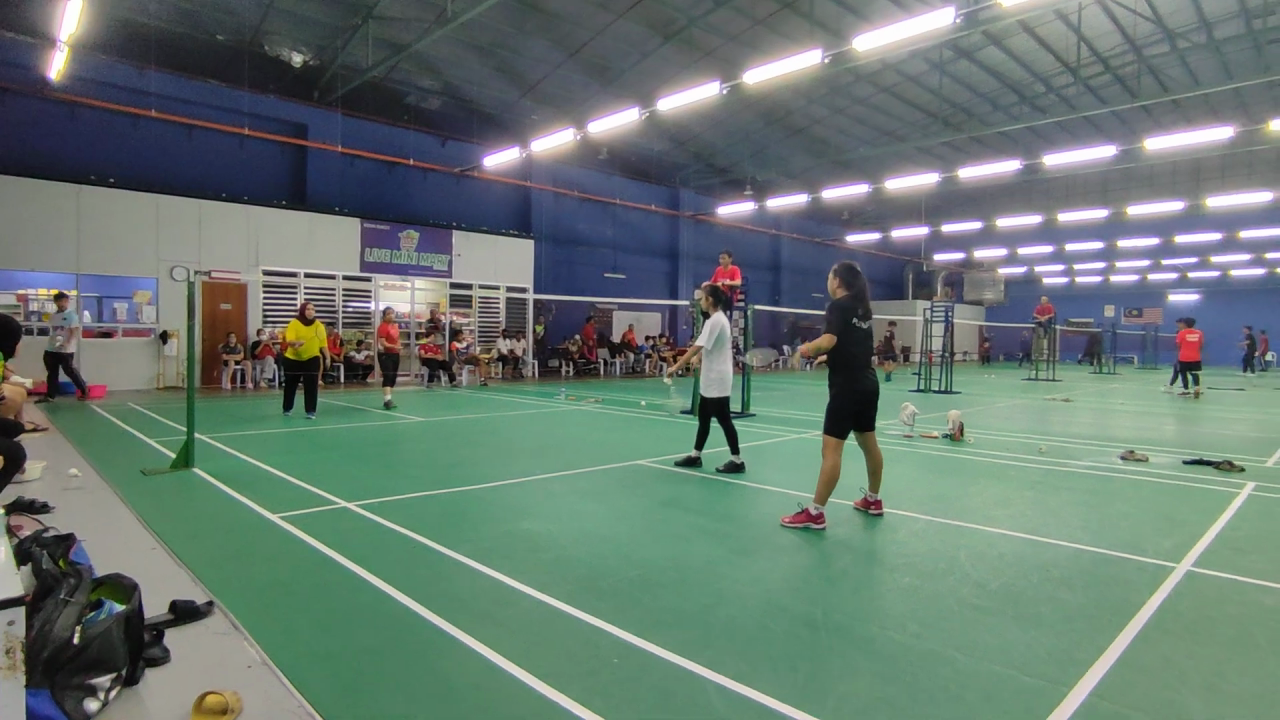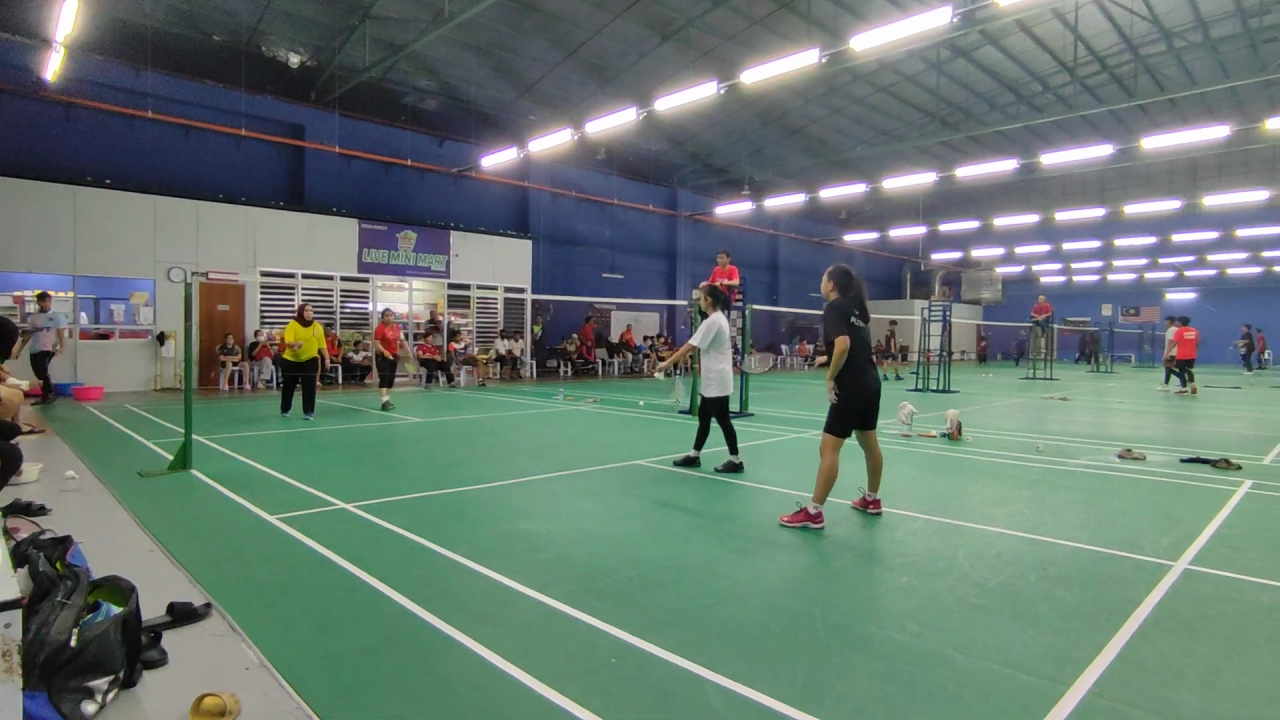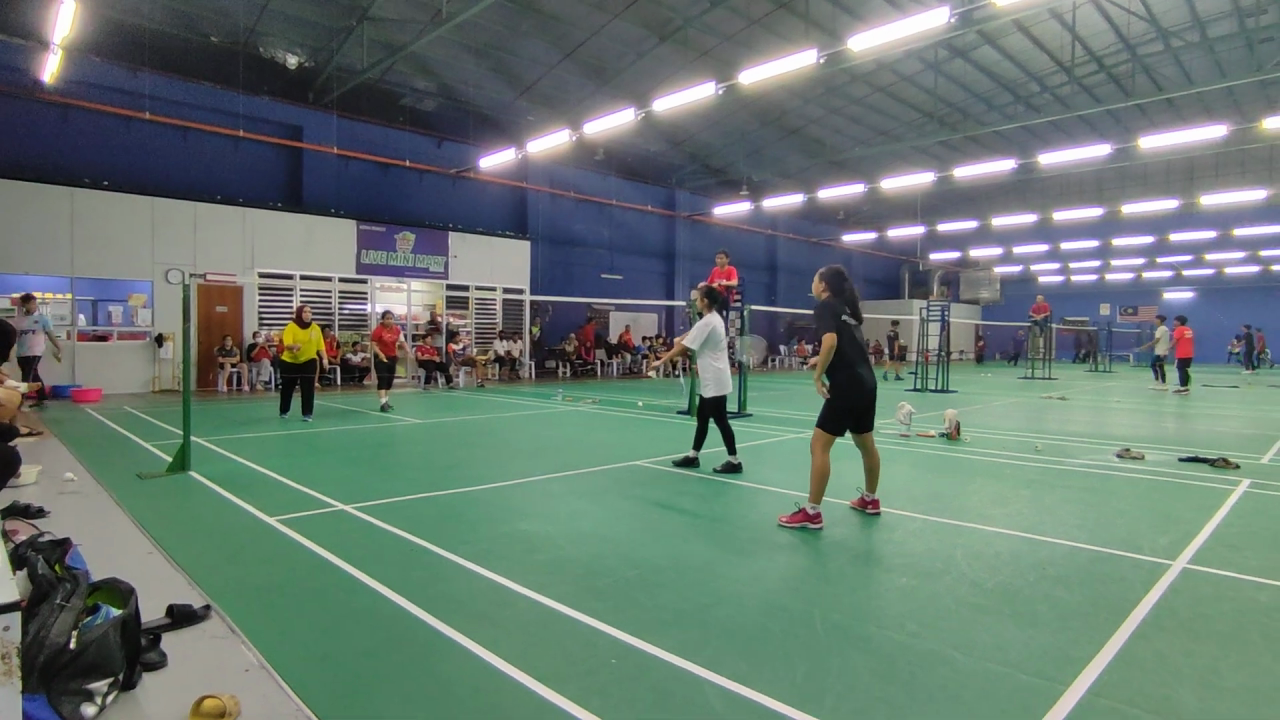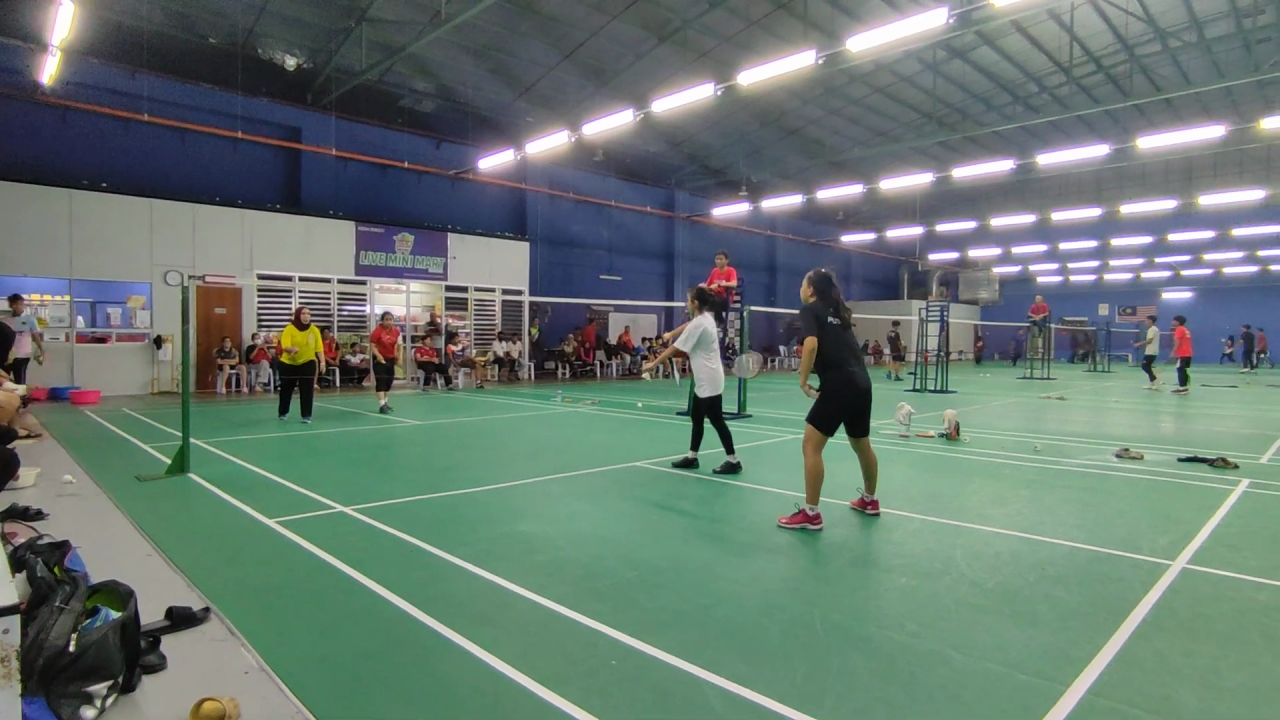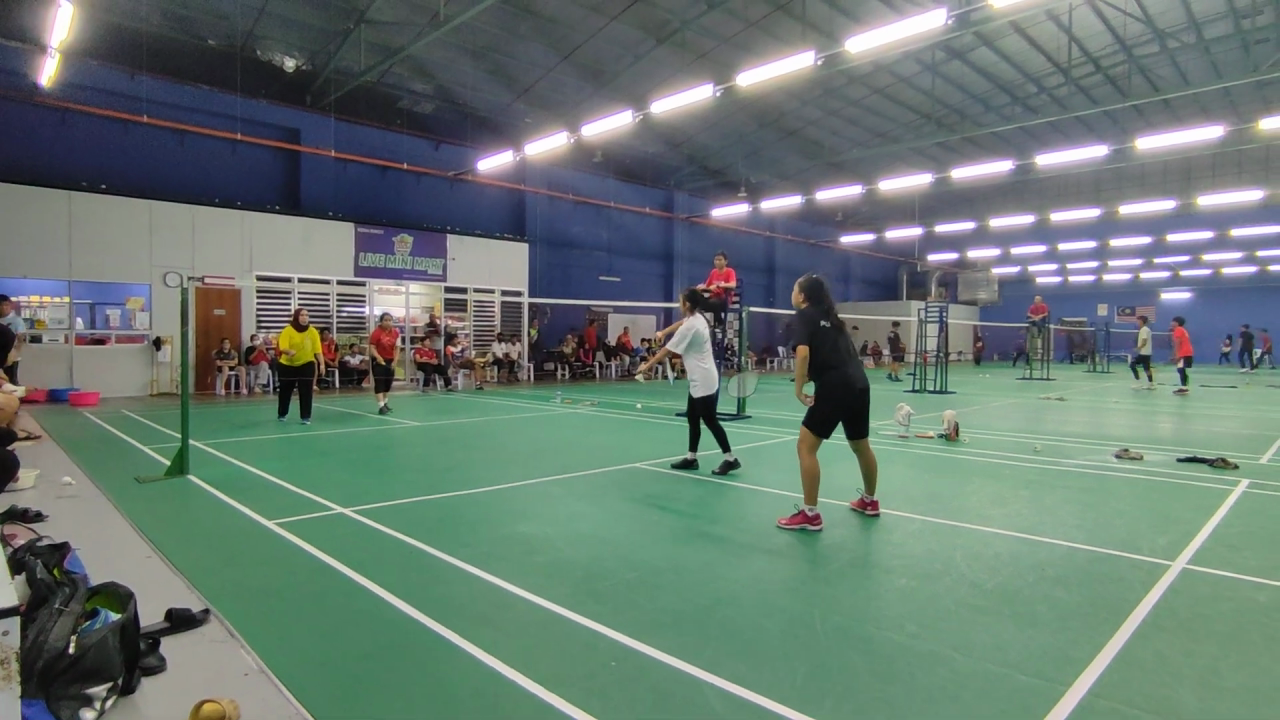
dt=0.2s
person 1, frame 1
left shoulder: (839, 306)
right shoulder: (861, 308)
left elbow: (828, 343)
left wrist: (804, 349)
right wrist: (833, 358)
left hip: (847, 387)
right hip: (868, 384)
left knee: (831, 450)
right knee: (868, 443)
left ankle: (815, 513)
right ankle: (873, 500)
person 1, frame 2
left shoulder: (834, 307)
right shoulder: (856, 308)
left elbow: (842, 345)
left wrist: (830, 378)
right wrist: (829, 360)
left hip: (852, 387)
right hip: (871, 384)
left knee: (829, 448)
right knee: (869, 442)
left ankle: (813, 512)
right ankle: (872, 499)
person 1, frame 3
left shoulder: (826, 306)
right shoulder: (848, 308)
left elbow: (830, 342)
left wrist: (818, 376)
right wrist: (823, 361)
left hip: (846, 386)
right hip: (867, 383)
left knee: (819, 446)
right knee: (866, 443)
left ankle: (812, 512)
right ankle: (870, 499)
person 1, frame 4
left shoulder: (811, 309)
right shoulder: (838, 312)
left elbow: (811, 345)
left wrist: (803, 380)
right wrist: (817, 366)
left hip: (838, 386)
right hip: (861, 384)
left knee: (811, 446)
right knee: (862, 445)
left ankle: (811, 513)
right ankle: (870, 500)
person 1, frame 5
left shoulder: (803, 316)
right shoulder: (830, 317)
left elbow: (803, 353)
left wrist: (798, 389)
right wrist: (811, 374)
left hip: (834, 388)
right hip: (859, 385)
left knee: (806, 447)
right knee: (861, 446)
left ankle: (810, 514)
right ankle: (869, 501)
person 2, frame 1
left shoulder: (714, 321)
right shoulder: (719, 318)
left elbow: (697, 347)
left wrist: (676, 366)
right wrist: (697, 358)
left hip: (717, 380)
right hip: (710, 380)
left knee: (723, 420)
right knee: (704, 418)
left ankle: (737, 461)
right ankle: (696, 456)
person 2, frame 2
left shoulder: (712, 322)
right shoulder: (718, 318)
left elbow: (691, 346)
left wrist: (667, 363)
right wrist: (685, 352)
left hip: (717, 381)
right hip: (712, 380)
left knee: (722, 419)
right knee: (704, 418)
left ankle: (735, 460)
right ankle: (694, 455)
person 2, frame 3
left shoulder: (707, 323)
right shoulder: (713, 318)
left elbow: (682, 347)
left wrist: (660, 362)
right wrist: (682, 338)
left hip: (715, 381)
right hip: (710, 380)
left knee: (720, 420)
right knee: (702, 418)
left ankle: (734, 461)
right ankle: (693, 456)
person 2, frame 4
left shoulder: (698, 325)
right shoulder: (705, 318)
left elbow: (674, 349)
left wrist: (653, 364)
left hip: (709, 381)
right hip: (703, 380)
left knee: (716, 420)
right knee: (697, 418)
left ankle: (733, 461)
right ankle: (692, 457)
person 2, frame 5
left shoulder: (688, 327)
right shoulder: (698, 319)
left elbow: (666, 351)
right elbow: (682, 322)
left wrist: (646, 366)
left hip: (703, 381)
right hip: (699, 380)
left knee: (710, 420)
right knee: (693, 418)
left ankle: (730, 459)
right ankle: (692, 458)
